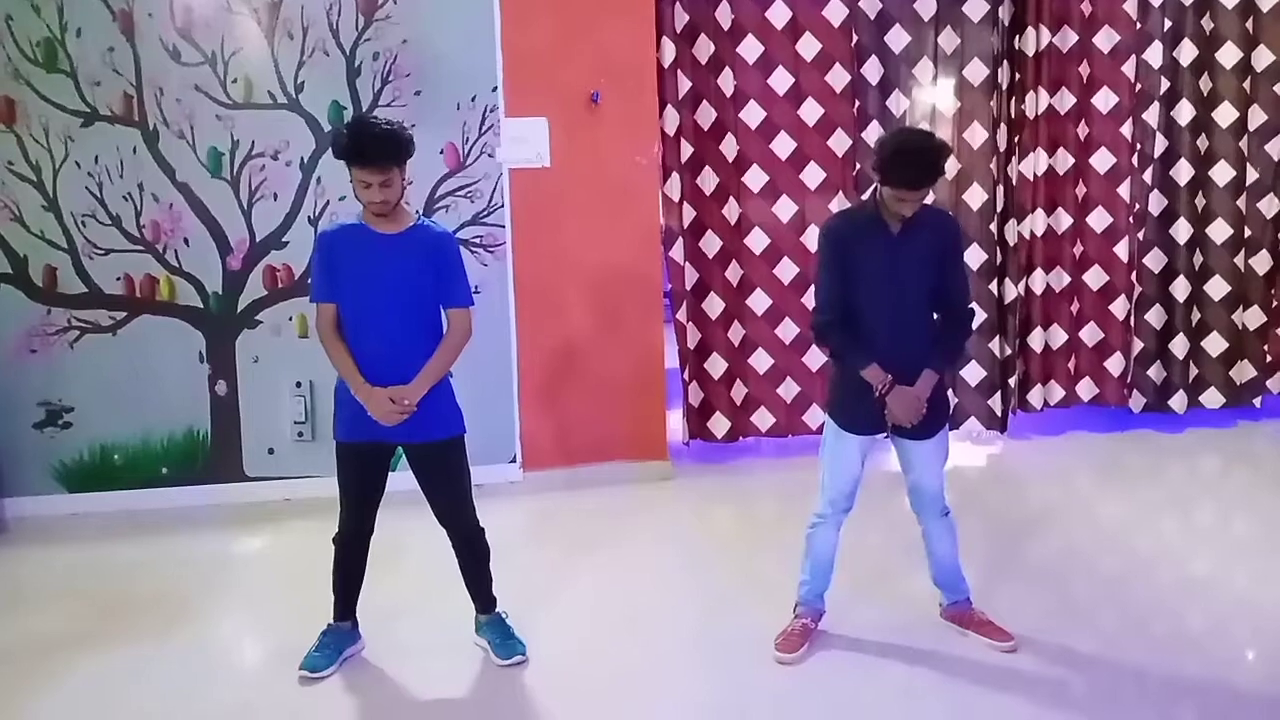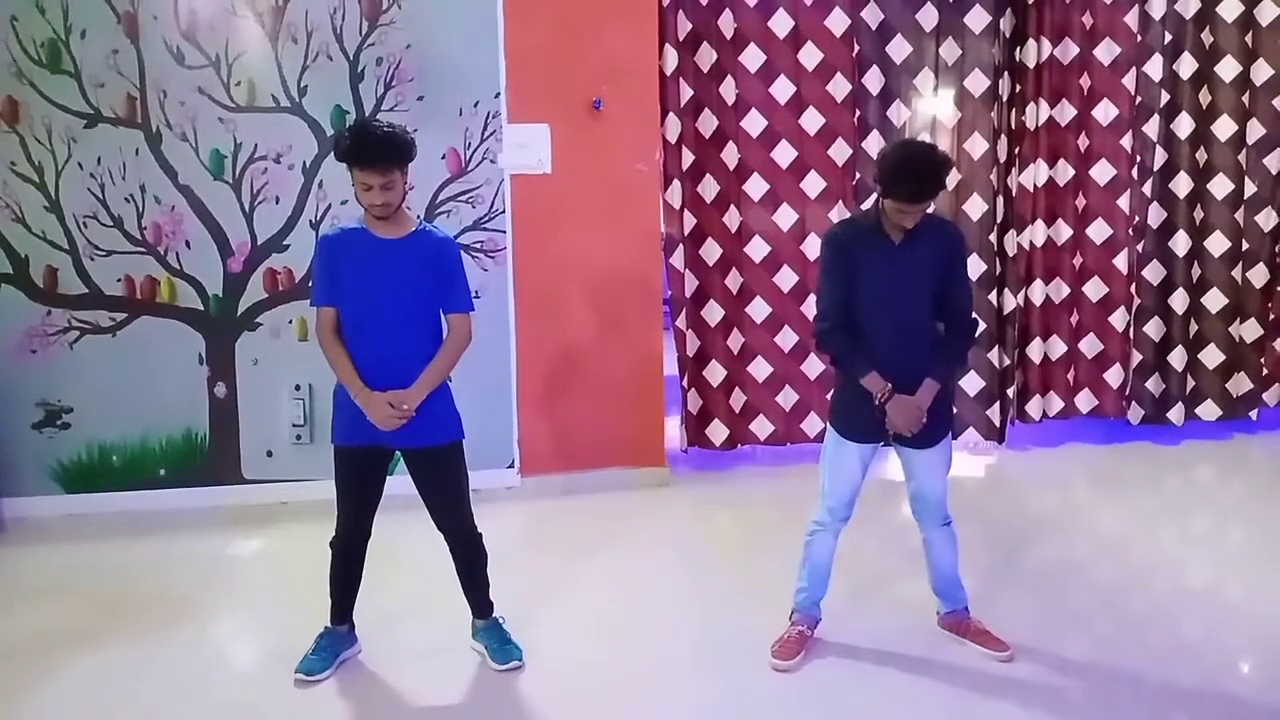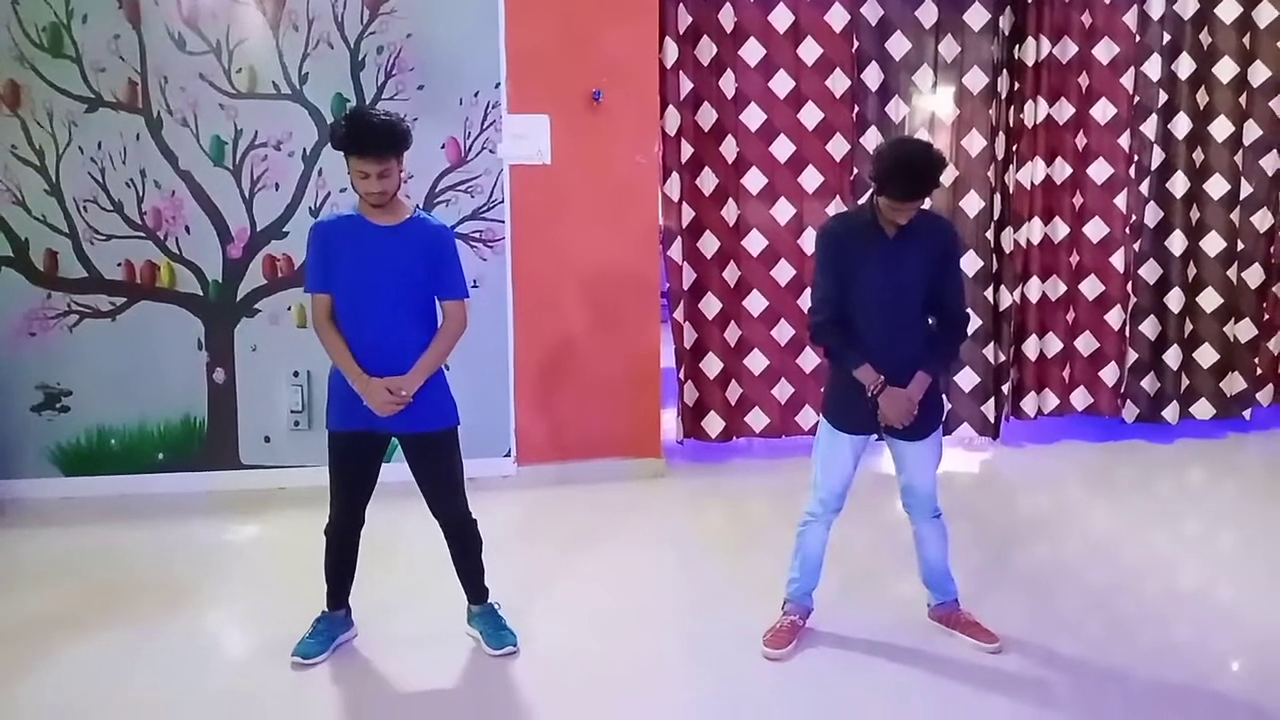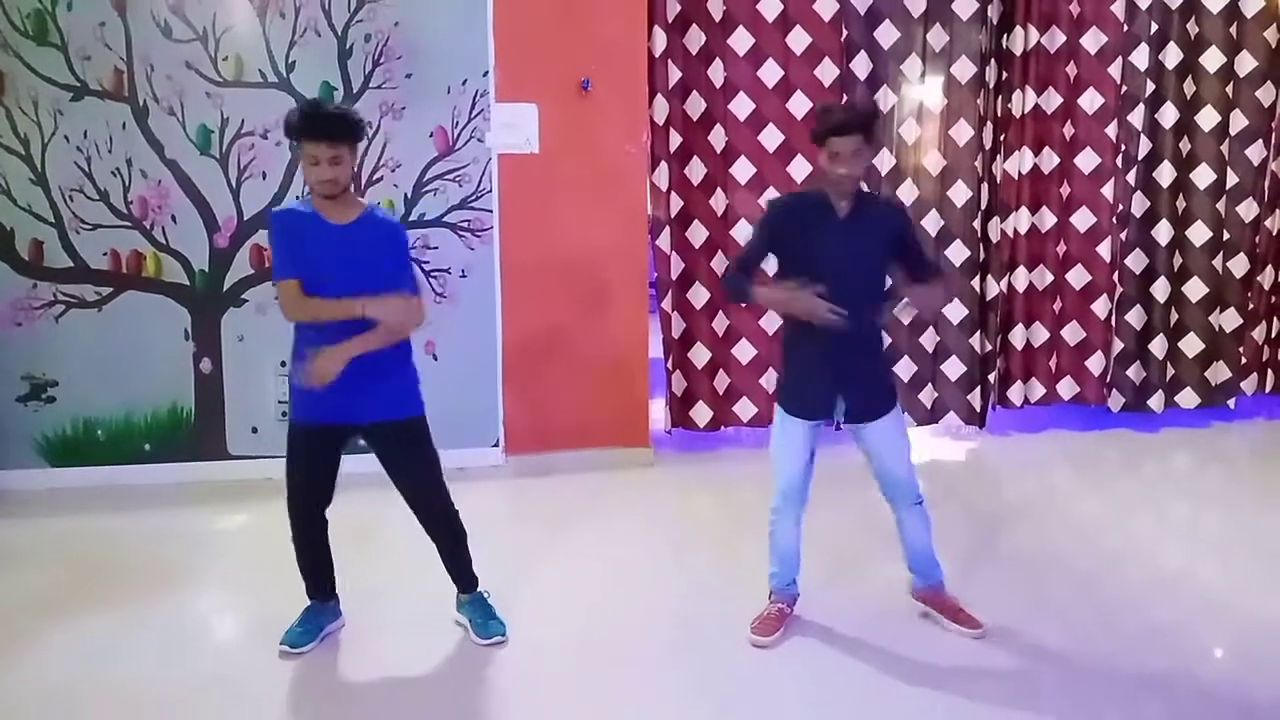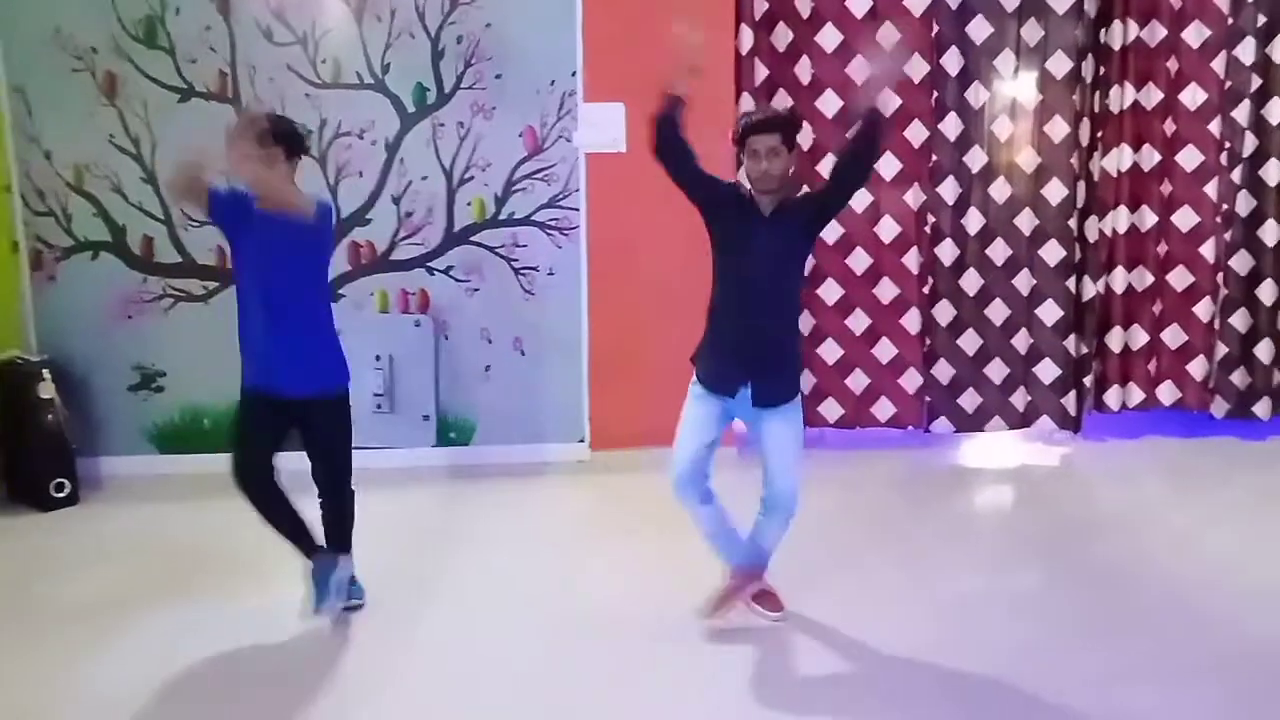
dt=1s
person 1, frame 1
left shoulder: (438, 243)
right shoulder: (332, 245)
left elbow: (460, 327)
right elbow: (327, 328)
left wrist: (413, 390)
right wrist: (367, 394)
left hip: (432, 412)
right hip: (358, 415)
left knee: (462, 523)
right knee: (353, 528)
left ankle: (489, 618)
right ankle: (343, 627)
person 1, frame 2
left shoulder: (440, 248)
right shoulder: (334, 248)
left elbow: (460, 332)
right elbow: (327, 331)
left wrist: (412, 396)
right wrist: (366, 399)
left hip: (431, 417)
right hip: (357, 418)
left knee: (459, 527)
right knee: (350, 531)
left ankle: (486, 623)
right ankle: (340, 630)
person 1, frame 3
left shoulder: (434, 236)
right shoulder: (327, 235)
left elbow: (455, 319)
right elbow: (322, 318)
left wrist: (408, 382)
right wrist: (364, 384)
left hip: (426, 404)
right hip: (352, 404)
left knee: (453, 513)
right knee: (343, 517)
left ankle: (480, 608)
right ankle: (336, 615)
person 1, frame 4
left shoulder: (386, 231)
right shoulder: (287, 224)
left elbow: (411, 316)
right elbow: (293, 305)
left wrist: (346, 350)
right wrist: (366, 307)
left hip: (390, 397)
right hip: (316, 401)
left knee: (430, 500)
right knee: (303, 507)
left ankle: (469, 594)
right ankle: (322, 604)
person 1, frame 5
left shoulder: (312, 218)
right shoulder: (234, 208)
left elbow: (298, 207)
right elbow: (182, 193)
left wrist: (255, 156)
right wrist: (198, 169)
left hip: (320, 384)
right hip: (262, 384)
left knee: (334, 484)
right knee: (252, 476)
left ankle: (340, 566)
right ankle: (322, 557)
person 2, frame 1
left shoulder: (943, 232)
right shoulder: (841, 232)
left elbow: (957, 320)
right elbow: (828, 326)
left wrist: (920, 388)
right wrist: (886, 387)
left hip: (923, 397)
right hip: (856, 396)
left knee: (932, 507)
right knee: (831, 509)
left ankle: (957, 604)
right ankle: (807, 611)
person 2, frame 2
left shoulder: (946, 240)
right shoulder: (843, 241)
left elbow: (960, 329)
right elbow: (830, 333)
left wrist: (922, 397)
right wrist: (886, 396)
left hip: (925, 404)
right hip: (858, 404)
left knee: (935, 515)
right knee: (829, 517)
left ankle: (955, 612)
right ankle: (804, 618)
person 2, frame 3
left shoulder: (940, 236)
right shoulder: (837, 234)
left elbow: (952, 323)
right elbow: (824, 325)
left wrist: (914, 390)
right wrist: (878, 387)
left hip: (917, 396)
right hip: (851, 395)
left knee: (924, 506)
right knee: (822, 507)
left ankle: (945, 604)
right ankle: (796, 608)
person 2, frame 4
left shoulder: (888, 216)
right shoulder: (788, 214)
left elbow: (925, 275)
right elbow: (737, 278)
left wrist: (929, 293)
right wrist: (783, 296)
left hip: (868, 378)
right hip: (803, 380)
left knee: (903, 489)
right knee: (788, 495)
left ankle: (930, 589)
right ankle: (782, 597)
person 2, frame 5
left shoulder: (809, 212)
right shoulder: (723, 203)
left elbow: (858, 165)
right elbow: (671, 155)
left wrist: (868, 101)
right wrist: (679, 88)
left hip: (776, 379)
right hip: (717, 370)
left knee: (783, 496)
right knee: (687, 479)
left ankle: (752, 569)
right ankle: (743, 568)
